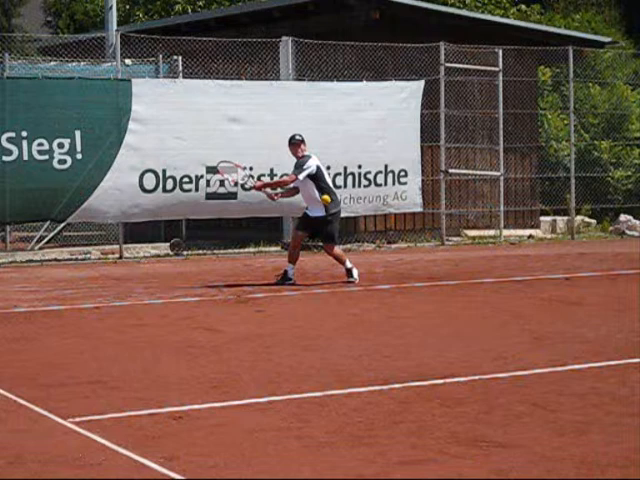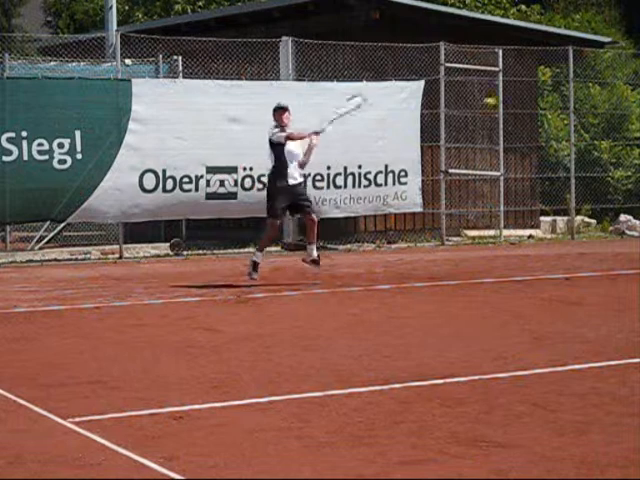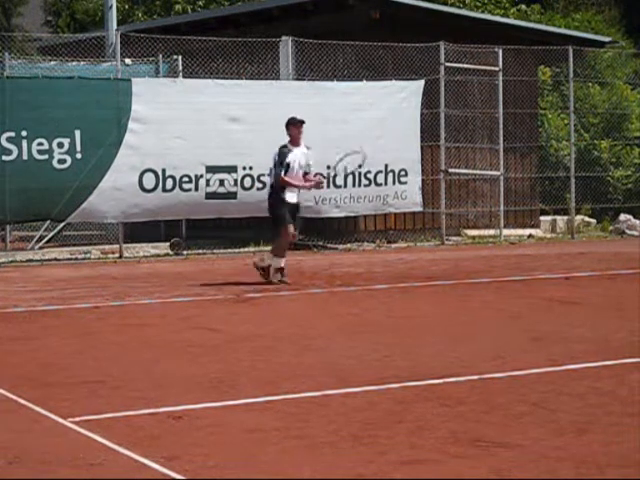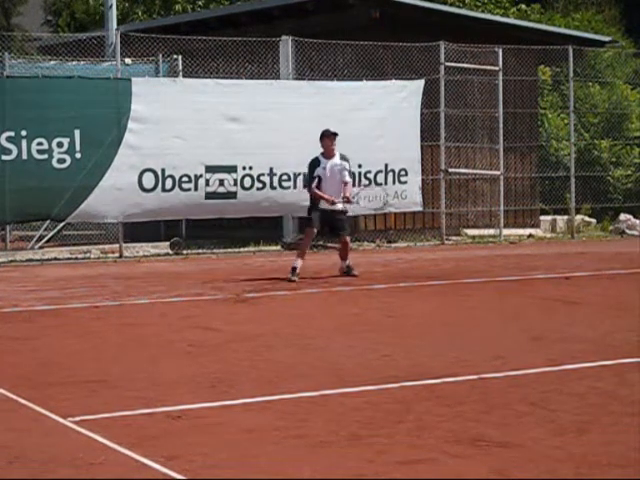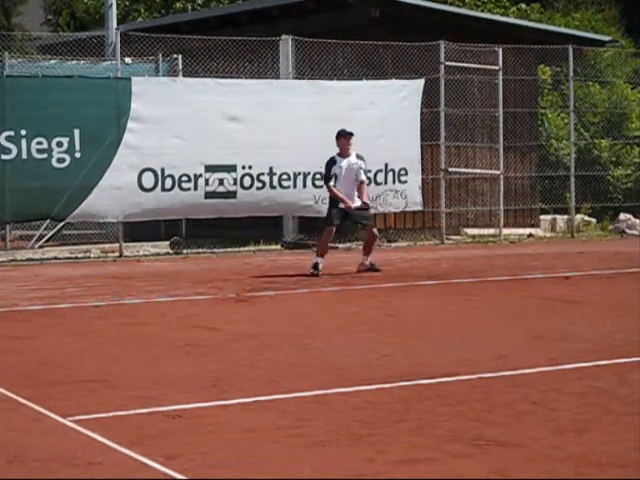
dt=0.5s
person 1, frame 1
left shoulder: (308, 161)
right shoulder: (300, 163)
left elbow: (288, 181)
right elbow: (296, 189)
left wrist: (264, 184)
right wrist: (279, 194)
left hip: (328, 210)
right hip: (312, 211)
left knee: (329, 247)
right knee: (296, 237)
left ankle: (350, 269)
right ankle: (289, 274)
person 1, frame 2
left shoulder: (296, 142)
right shoulder: (274, 132)
left elbow: (301, 164)
right elbow: (291, 136)
left wrist: (311, 147)
right wrist: (310, 134)
left hip: (296, 184)
right hip: (279, 185)
left knee: (311, 219)
right knee: (274, 224)
left ankle: (312, 255)
right ankle: (255, 262)
person 1, frame 3
left shoulder: (306, 150)
right shoulder: (283, 151)
left elbow: (307, 174)
right elbow: (279, 179)
left wrist: (314, 180)
right wrist: (300, 185)
left hip: (293, 199)
right hip: (279, 198)
left knee: (290, 237)
right knee: (287, 231)
left ankle: (264, 264)
right ankle: (279, 268)
person 1, frame 4
left shoulder: (343, 160)
right shoulder: (315, 163)
left elbow: (347, 182)
right elbow: (311, 189)
left wrist: (347, 195)
right wrist: (327, 198)
left hip: (338, 207)
right hip: (318, 206)
left knee: (345, 240)
right knee: (311, 232)
left ankle: (345, 266)
right ankle: (295, 269)
person 1, frame 5
left shoulder: (359, 159)
right shoulder: (331, 163)
left elbow: (362, 182)
right elbow: (330, 187)
left wrist: (364, 199)
right wrist: (344, 200)
left hip: (358, 205)
right hip: (338, 204)
left knee: (373, 232)
right knee: (329, 231)
left ankle: (366, 263)
right ankle: (317, 264)
